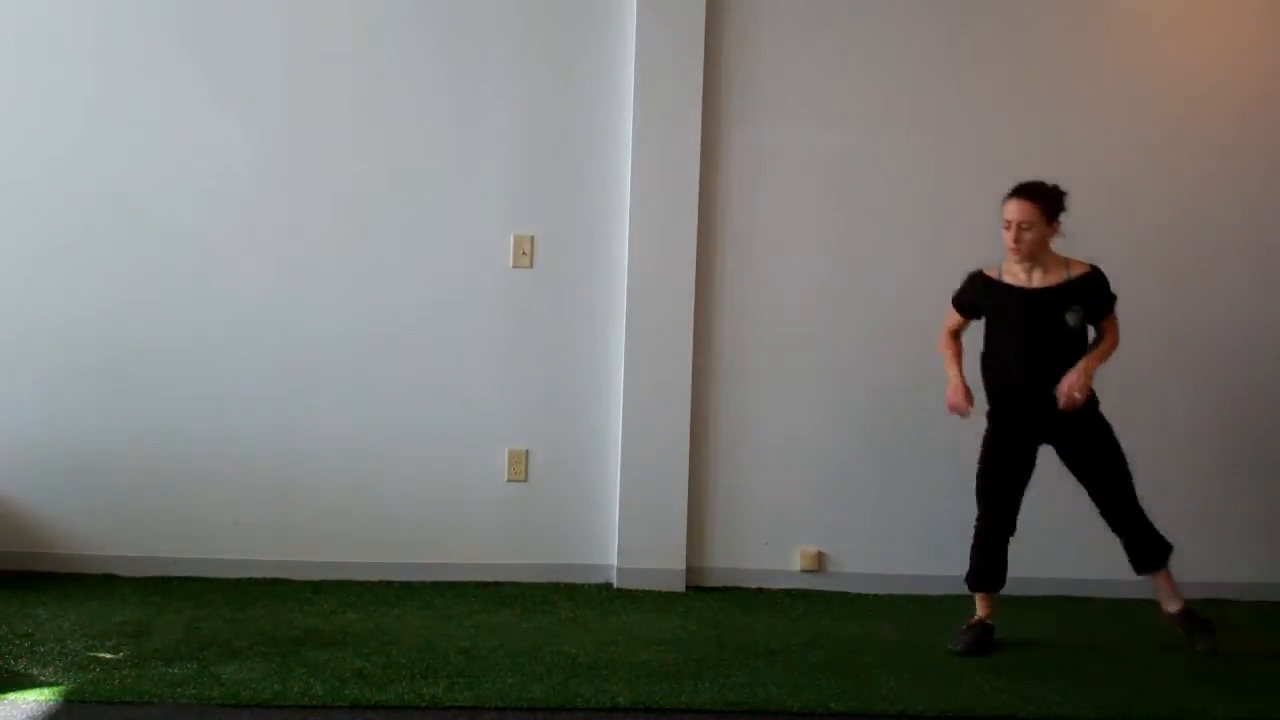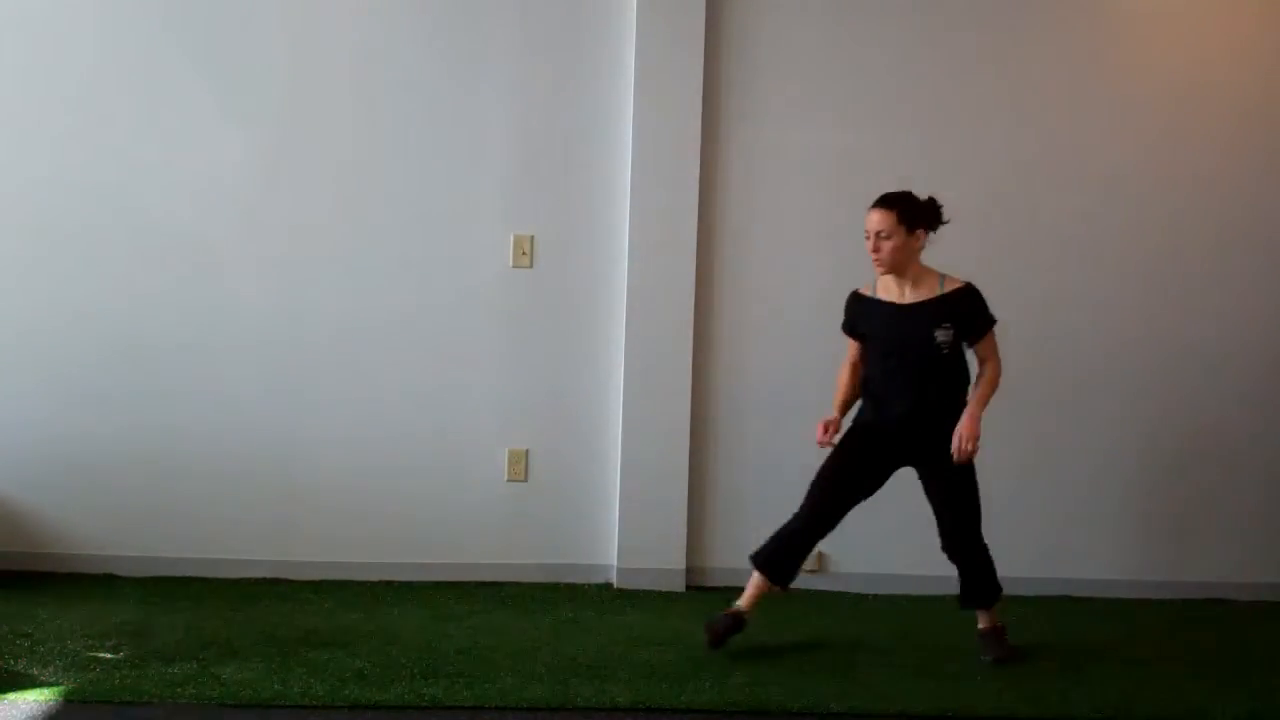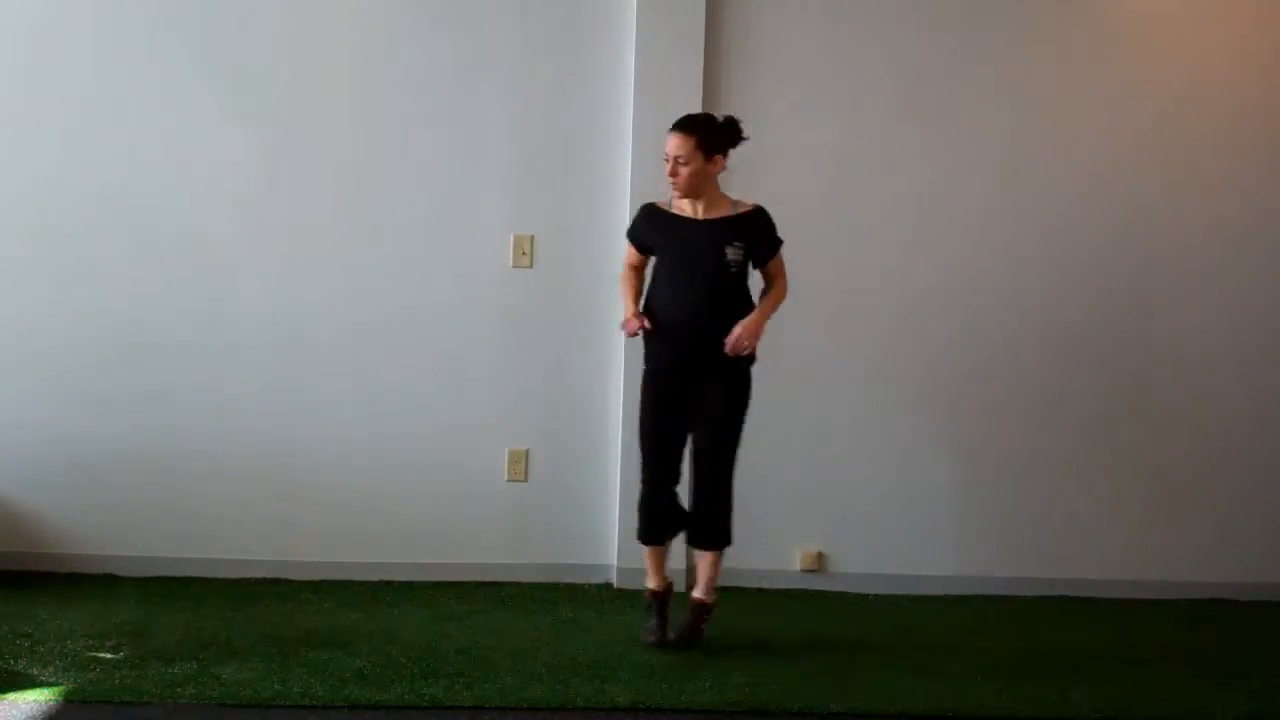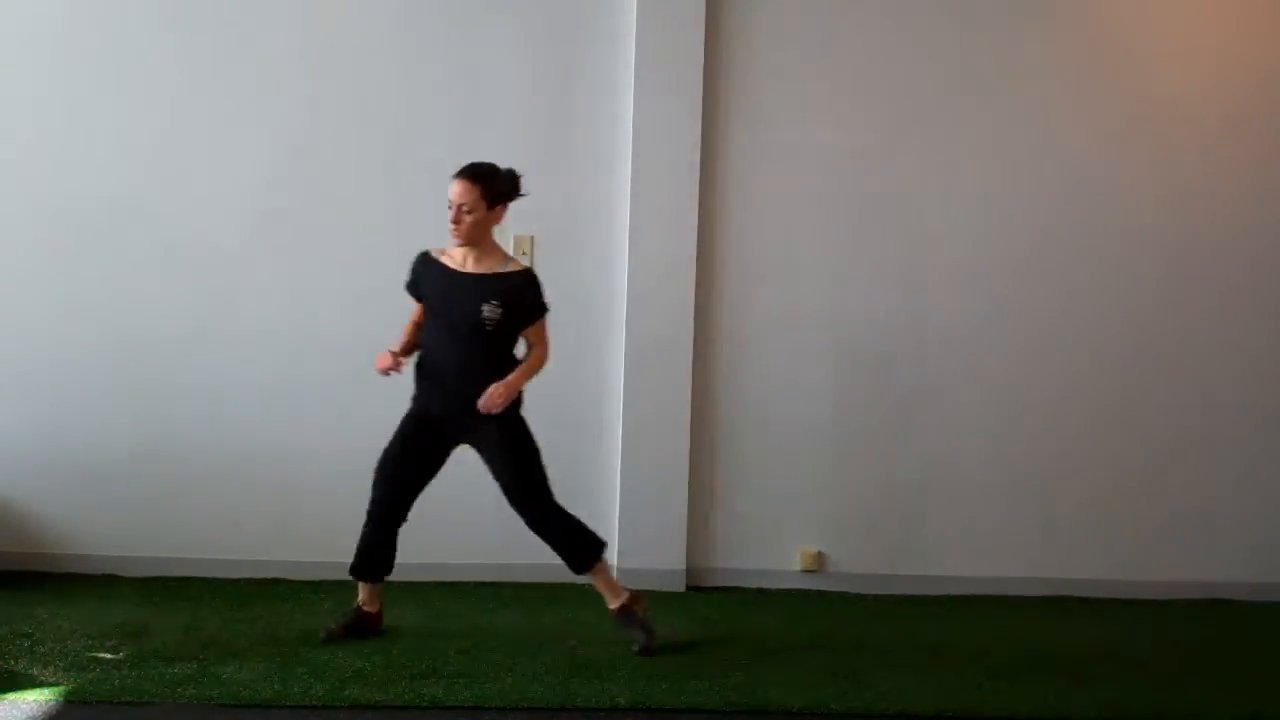
dt=0.4s
person 1, frame 1
left shoulder: (1085, 280)
right shoulder: (984, 285)
left elbow: (1109, 334)
right elbow: (949, 333)
left wrist: (1084, 369)
right wrist: (955, 378)
left hip: (1075, 412)
right hip: (1013, 417)
left knee: (1123, 510)
right knee: (994, 516)
left ankle: (1176, 608)
right ankle: (981, 619)
person 1, frame 2
left shoulder: (959, 298)
right shoulder: (865, 300)
left elbow: (991, 363)
left wrist: (972, 415)
right wrist: (837, 413)
left hip: (940, 437)
right hip: (876, 427)
left knee: (962, 537)
right knee: (814, 516)
left ankle: (988, 624)
right ankle: (740, 610)
person 1, frame 3
left shoulder: (751, 222)
right shoulder: (655, 220)
left elbow: (777, 283)
right elbow: (632, 268)
left wrist: (755, 321)
right wrist: (631, 307)
left hip: (726, 366)
right hip: (671, 360)
left knee: (711, 476)
right knee: (659, 474)
left ankle: (703, 599)
right ankle: (656, 589)
person 1, frame 4
left shoulder: (517, 280)
right shoulder: (429, 266)
left elbow: (538, 349)
left wrist: (512, 382)
right wrist: (395, 351)
left hip: (491, 414)
right hip: (430, 409)
left knee: (542, 512)
right knee: (385, 502)
left ankle: (623, 603)
right ankle: (367, 608)
